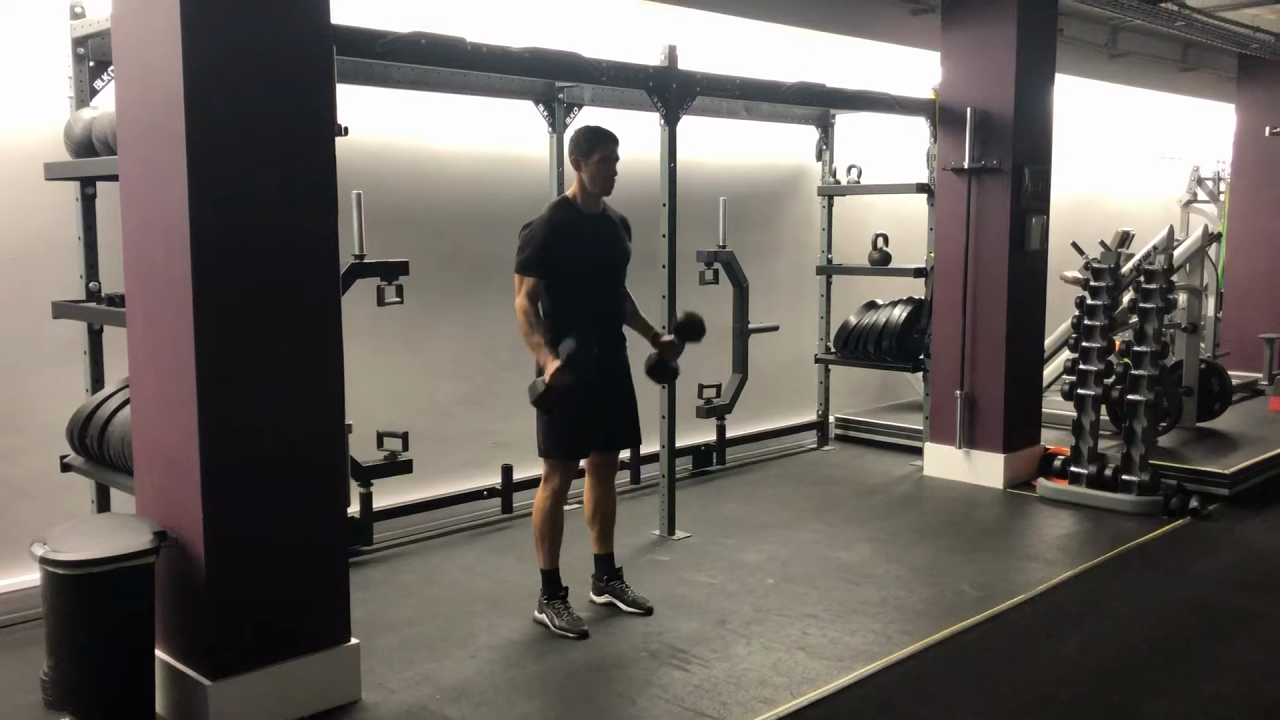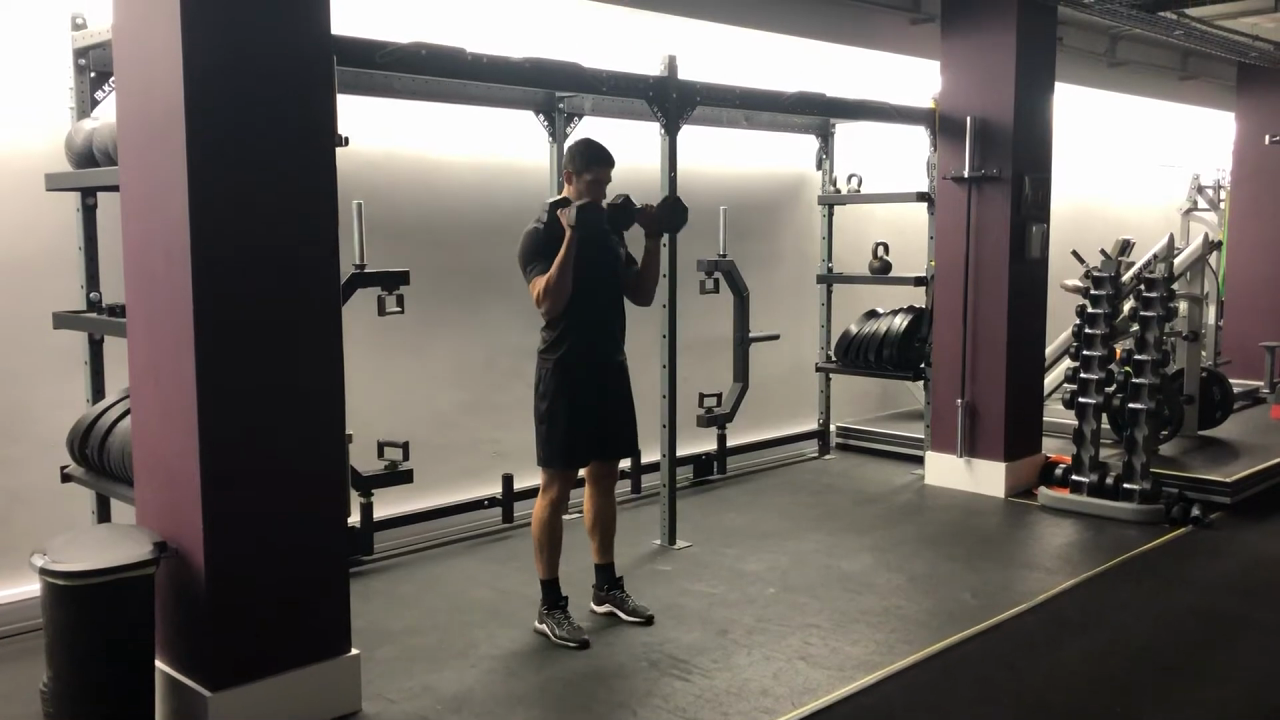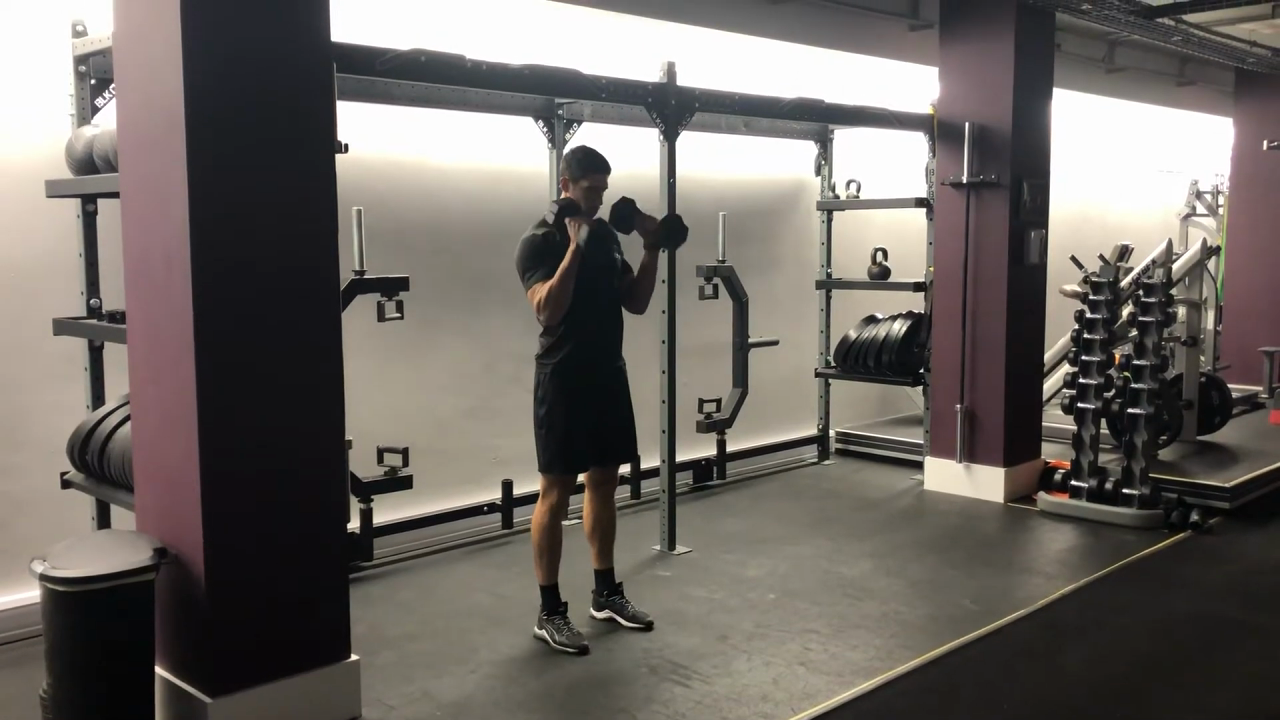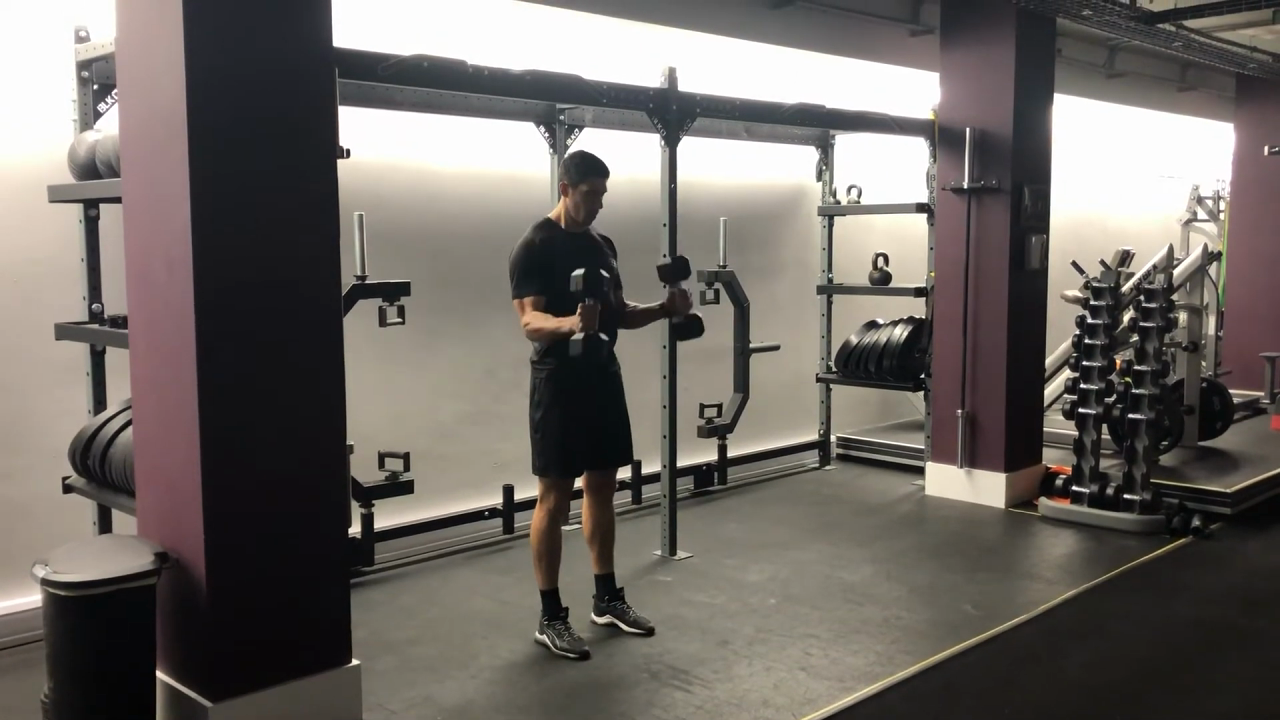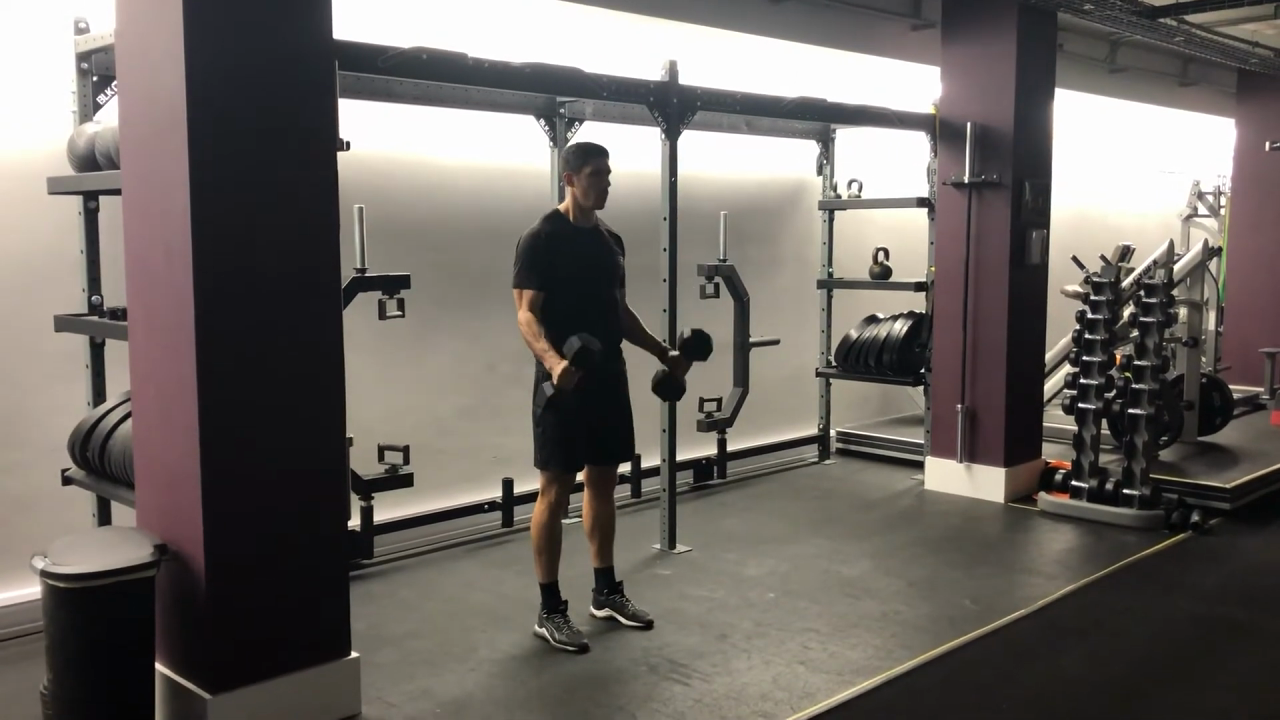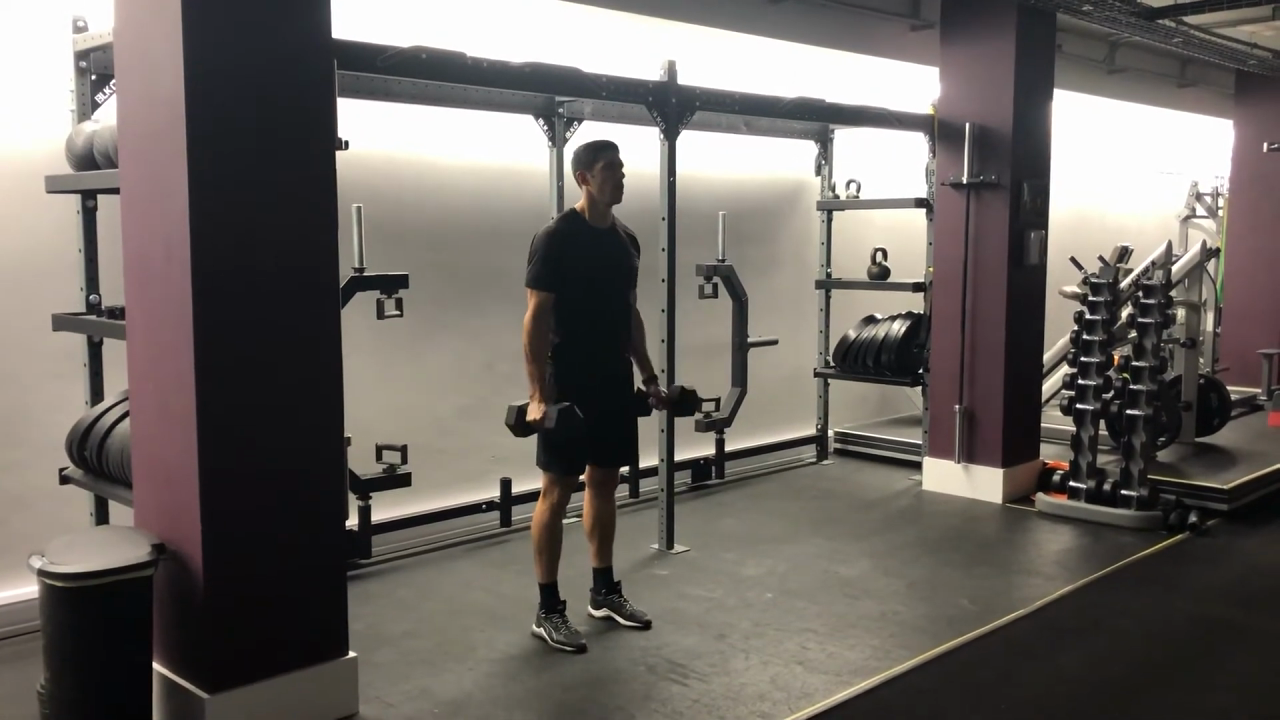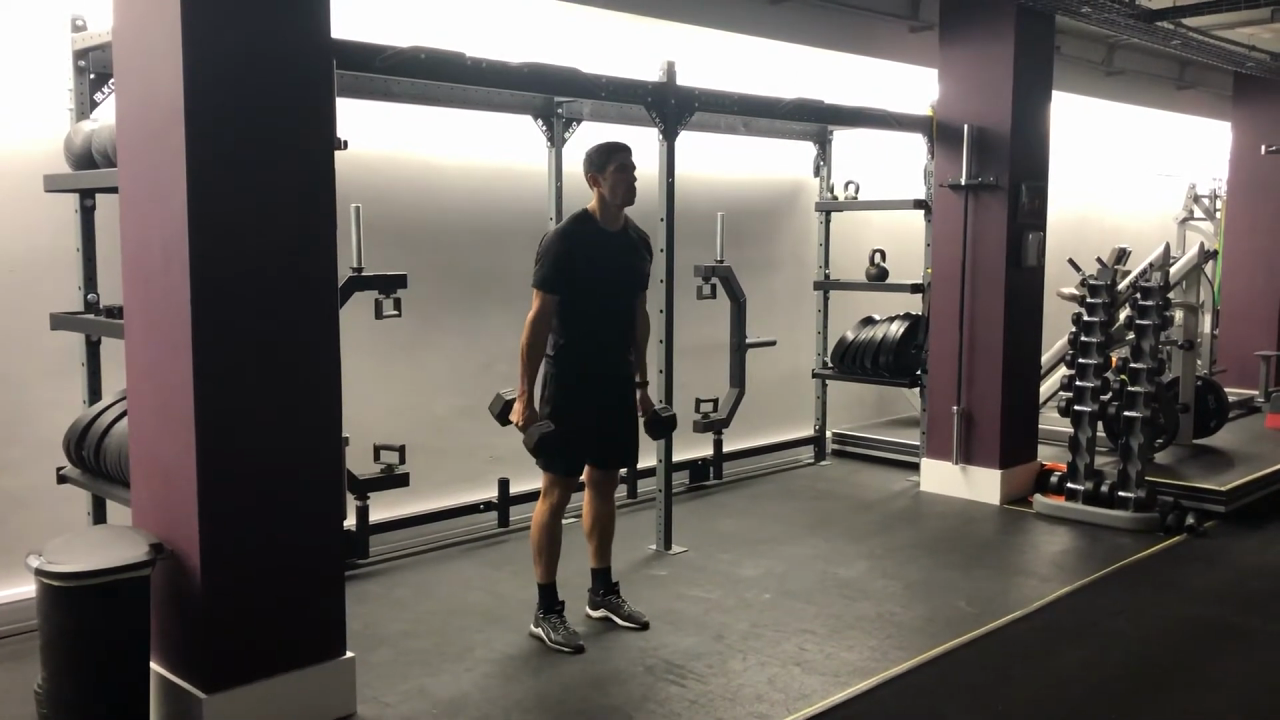
dt=0.7s
person 1, frame 1
left shoulder: (617, 224)
right shoulder: (548, 227)
right elbow: (525, 301)
left wrist: (653, 336)
right wrist: (547, 357)
left hip: (613, 364)
right hip: (571, 370)
left knee: (604, 470)
right knee: (558, 478)
left ankle: (606, 577)
right ankle: (550, 596)
person 1, frame 2
left shoulder: (609, 233)
right shoulder: (542, 235)
left elbow: (642, 295)
right elbow: (548, 302)
left wrist: (653, 240)
right wrist: (570, 238)
left hip: (610, 370)
right hip: (565, 374)
left knee: (604, 478)
right knee: (557, 488)
left ankle: (606, 587)
right ankle: (550, 606)
person 1, frame 3
left shoulder: (607, 237)
right shoulder: (540, 241)
left elbow: (636, 303)
right elbow: (548, 310)
left wrist: (651, 250)
right wrist: (574, 249)
left hip: (609, 374)
right hip: (564, 379)
left knee: (604, 483)
right knee: (556, 493)
left ankle: (606, 592)
right ankle: (550, 612)
person 1, frame 4
left shoulder: (602, 244)
right shoulder: (535, 246)
left elbow: (618, 313)
right elbow: (530, 321)
left wrist: (664, 309)
right wrist: (569, 324)
left hip: (604, 378)
right hip: (559, 383)
left knee: (602, 488)
right knee: (555, 498)
left ankle: (607, 597)
right ankle: (551, 617)
person 1, frame 5
left shoulder: (611, 240)
right shoulder: (542, 238)
right elbow: (526, 314)
left wrist: (662, 353)
right wrist: (553, 362)
left hip: (610, 375)
right hip: (566, 382)
left knee: (604, 483)
right knee: (556, 491)
left ankle: (606, 591)
right ankle: (550, 609)
person 1, frame 6
left shoulder: (626, 240)
right shoulder: (556, 238)
right elbow: (536, 317)
left wrist: (649, 377)
right wrist: (538, 394)
left hip: (615, 380)
right hip: (570, 382)
left knee: (604, 483)
right knee: (557, 492)
left ankle: (604, 591)
right ankle: (548, 610)
person 1, frame 7
left shoulder: (639, 242)
right shoulder: (565, 240)
right elbow: (539, 318)
left wrist: (641, 381)
right wrist: (525, 395)
left hip: (617, 381)
right hip: (570, 381)
left knee: (604, 485)
right knee: (557, 492)
left ankle: (602, 591)
right ankle: (546, 610)
